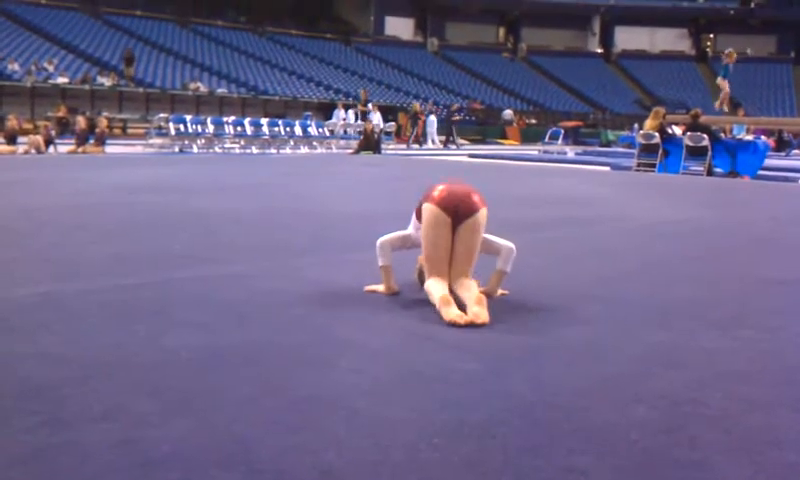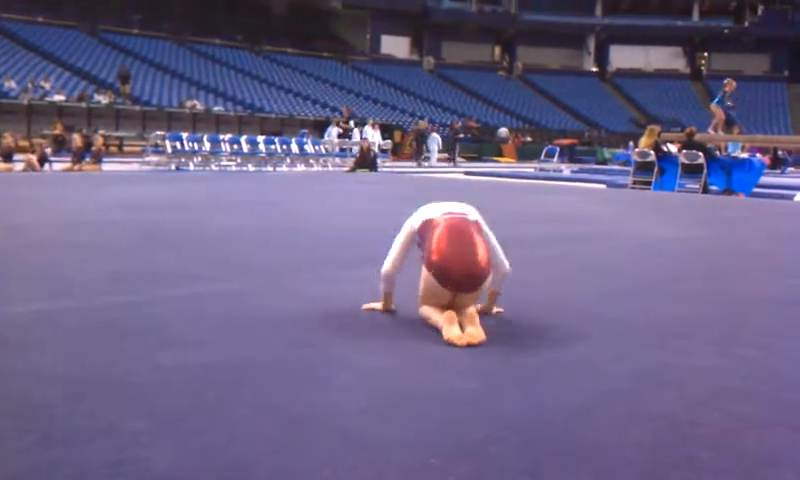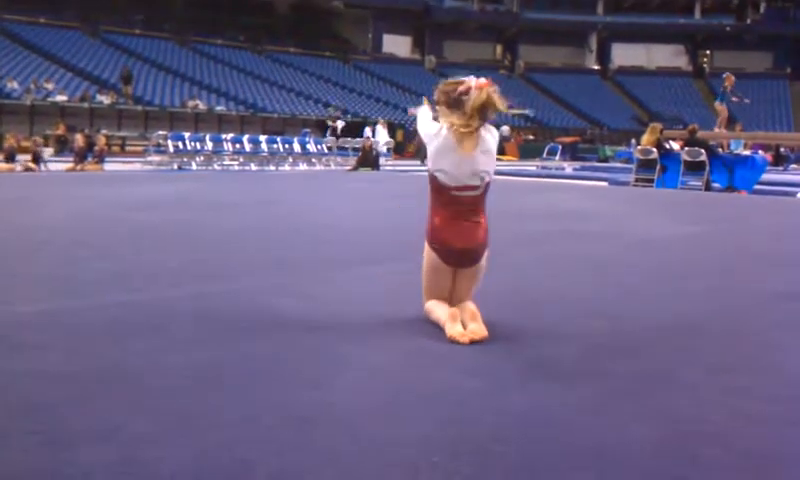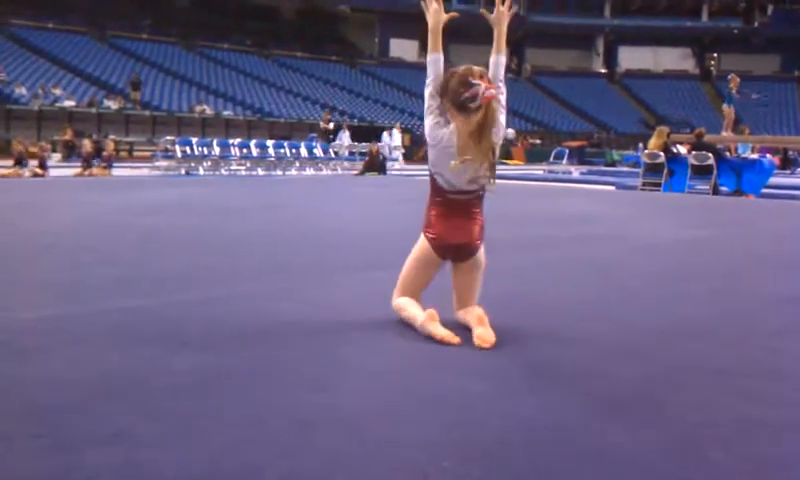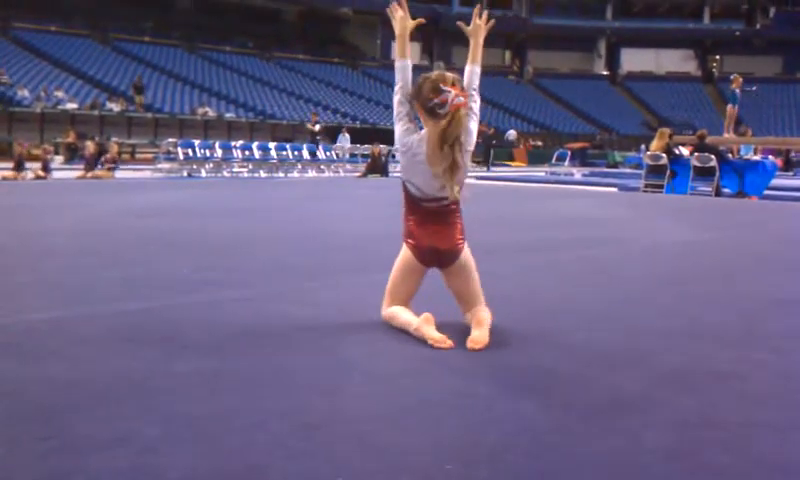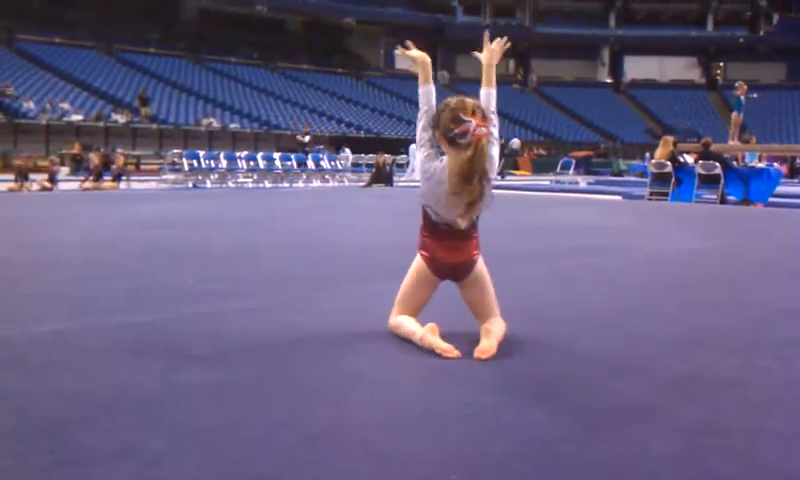
dt=0.4s
person 1, frame 1
left shoulder: (418, 234)
left elbow: (383, 244)
left wrist: (388, 286)
left hip: (439, 199)
right hip: (472, 201)
left knee: (436, 278)
right knee: (461, 277)
left ankle: (442, 299)
right ankle: (474, 298)
person 1, frame 2
left shoulder: (421, 216)
right shoulder: (472, 214)
left elbow: (389, 268)
right elbow: (503, 267)
left wrist: (386, 303)
right wrist: (488, 305)
left hip: (441, 258)
right hip: (478, 264)
left knee: (428, 306)
right knee: (463, 306)
left ankle: (444, 320)
right ankle: (470, 316)
person 1, frame 3
left shoulder: (435, 132)
right shoulder: (490, 136)
left wrist: (423, 111)
left hip: (442, 234)
right hip: (476, 236)
left knee: (434, 301)
right knee: (462, 300)
left ankle: (447, 318)
right ankle: (469, 315)
person 1, frame 4
left shoulder: (439, 136)
right shoulder: (493, 135)
left elbow: (432, 84)
right elbow: (497, 83)
left wrist: (434, 29)
right wrist: (500, 31)
left hip: (438, 231)
right hip: (472, 233)
left knee: (403, 299)
right knee: (467, 306)
left ankle: (425, 319)
right ankle: (478, 320)
person 1, frame 5
left shoulder: (408, 142)
right shoulder: (464, 140)
left elbow: (401, 91)
right elbow: (472, 92)
left wrist: (402, 35)
right wrist: (476, 41)
left hip: (417, 240)
right hip: (453, 239)
left knee: (391, 309)
right knee: (478, 308)
left ankle: (418, 323)
right ankle: (478, 322)
person 1, frame 6
left shoulder: (430, 168)
right shoulder: (487, 166)
left elbow: (425, 116)
right elbow: (490, 115)
left wrist: (424, 66)
right wrist: (489, 65)
left hip: (432, 255)
right hip: (468, 256)
left knee: (398, 318)
right knee: (495, 321)
left ankle: (425, 335)
right ankle: (490, 333)
